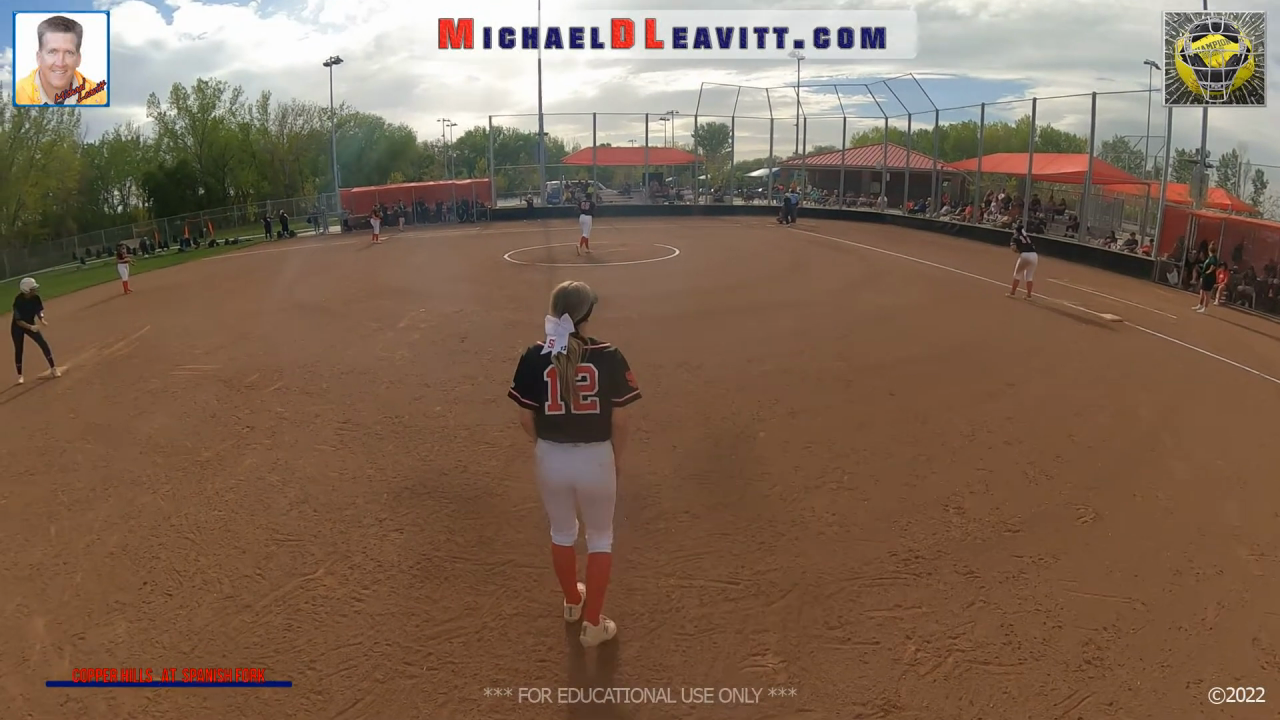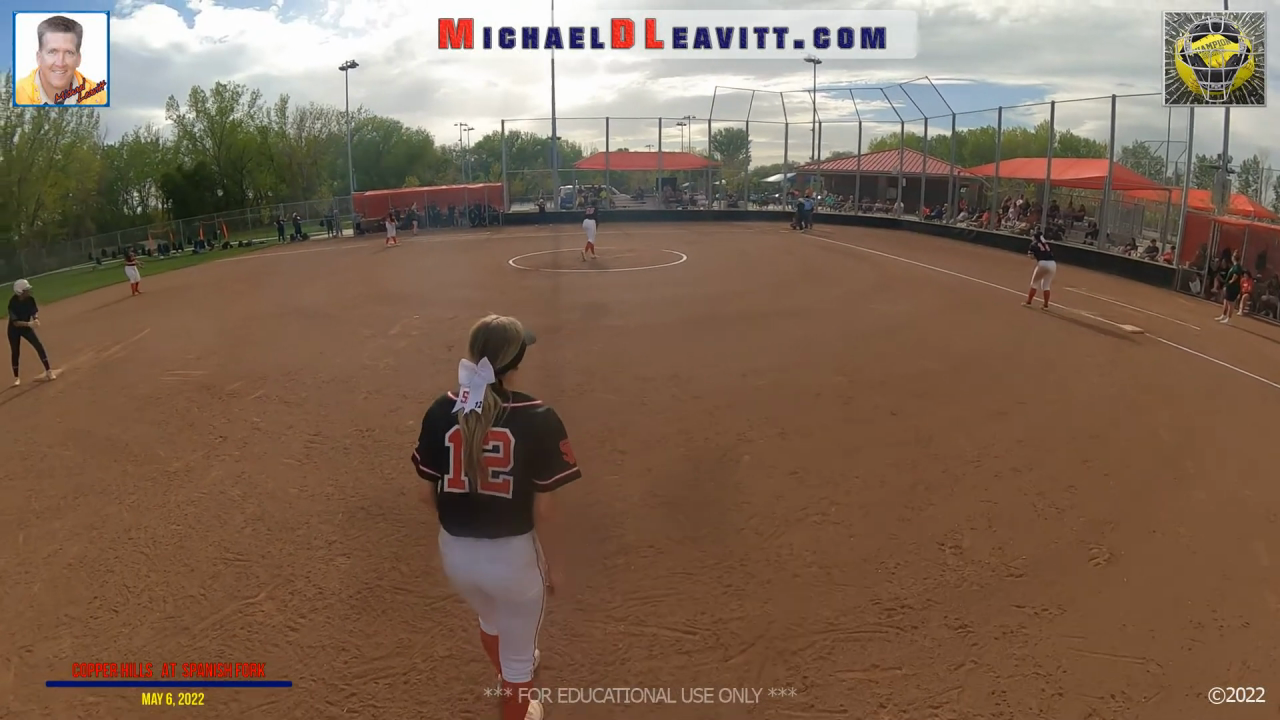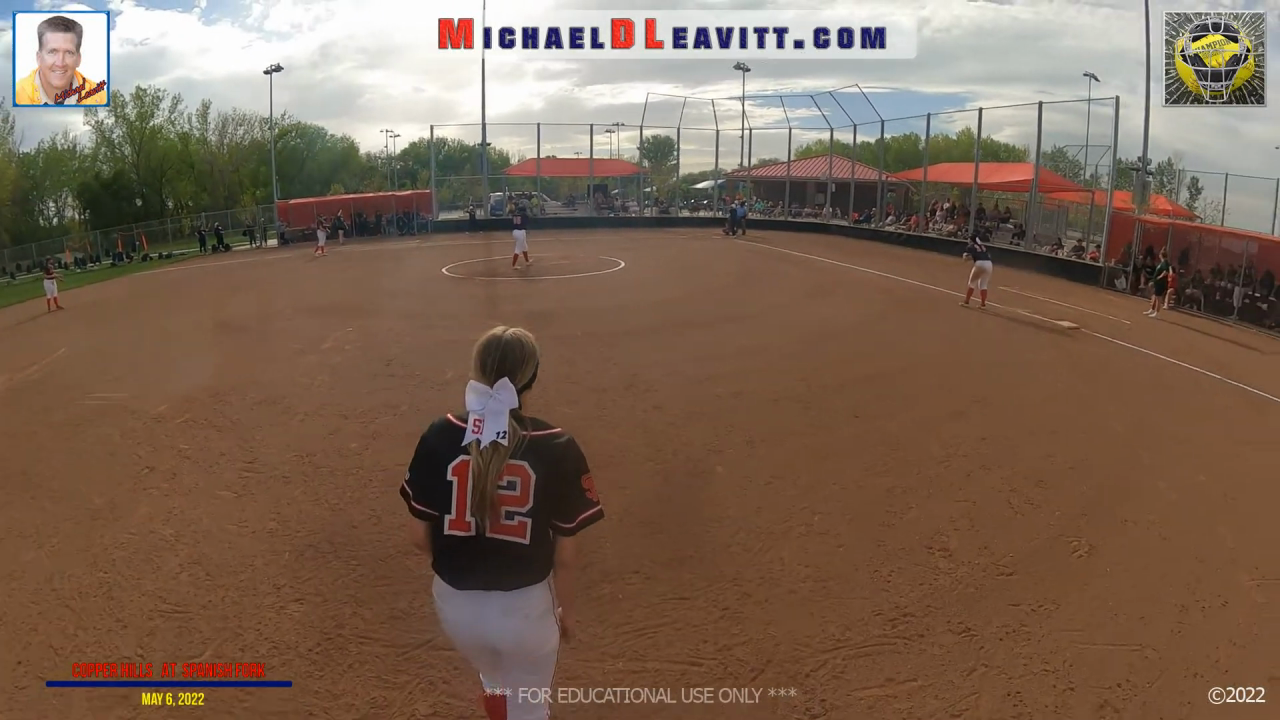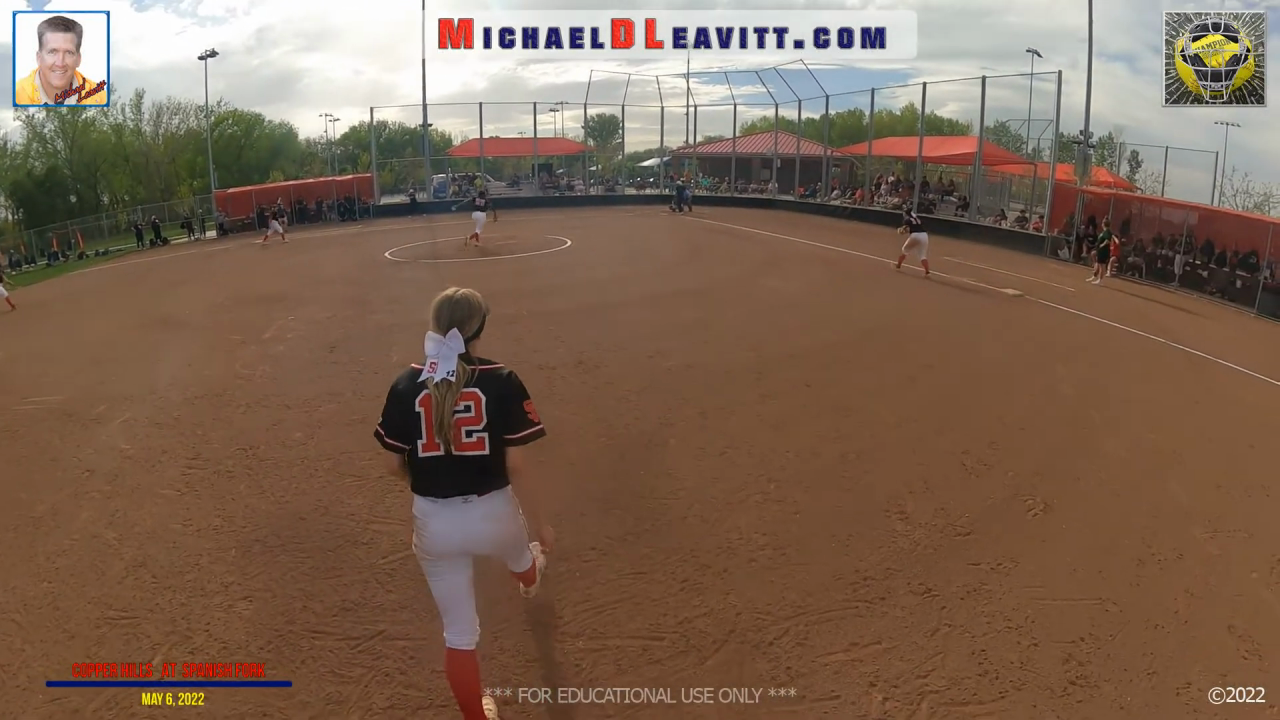
dt=0.7s
person 1, frame 1
left shoulder: (534, 357)
right shoulder: (608, 357)
left elbow: (526, 419)
right elbow: (619, 420)
right wrist: (617, 458)
left hip: (551, 459)
right hip: (595, 458)
left knee: (562, 532)
right knee: (600, 535)
left ankle: (572, 602)
right ankle: (593, 624)
person 1, frame 2
left shoulder: (441, 412)
right shoulder: (538, 419)
left elbow: (428, 494)
right elbow: (542, 510)
right wrist: (551, 562)
left hip: (455, 552)
right hip: (513, 555)
left knee: (489, 620)
right knee: (518, 656)
left ankle: (507, 677)
person 1, frame 3
left shoulder: (439, 438)
right shoulder: (557, 449)
left elbow: (419, 536)
right elbow: (565, 554)
right wrist: (567, 609)
left hip: (455, 603)
right hip: (526, 606)
left knee: (493, 679)
person 1, frame 4
left shoulder: (406, 386)
right shoulder: (502, 382)
left elbow: (396, 463)
right elbow: (516, 464)
right wrist: (537, 522)
left hip: (432, 520)
right hip: (492, 512)
left knee: (459, 630)
right knee: (519, 550)
right ankle: (528, 581)
